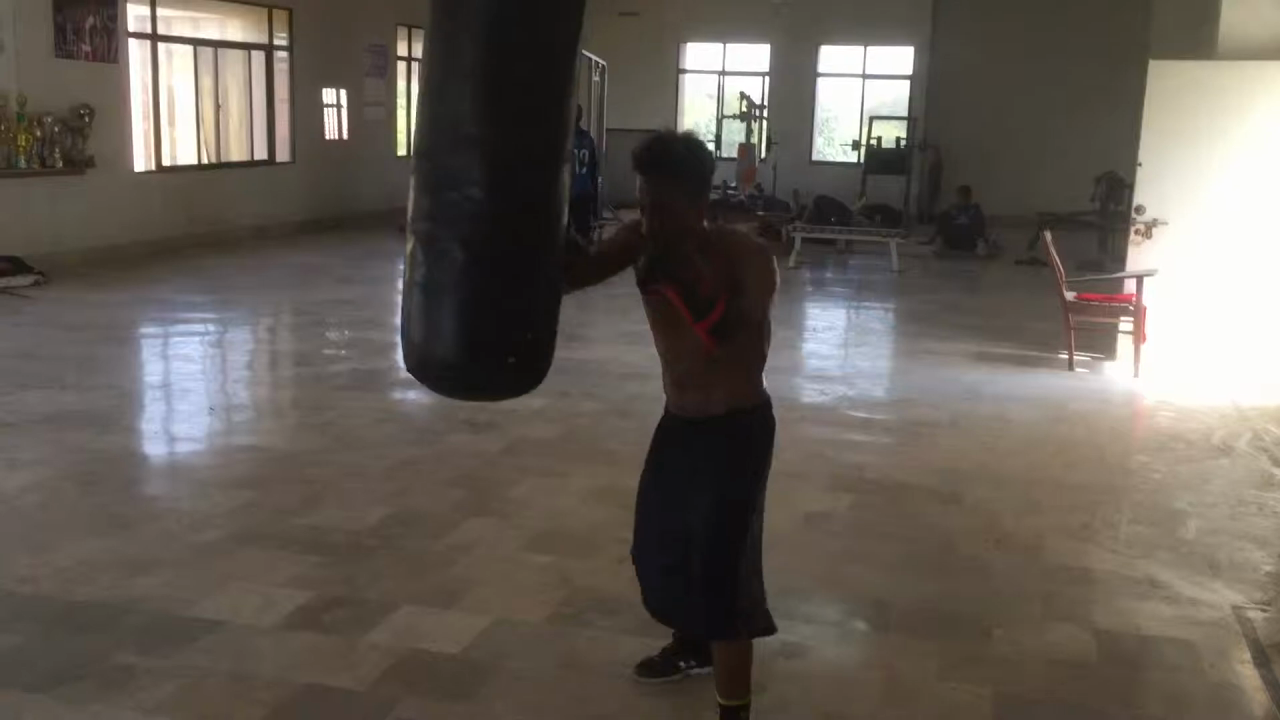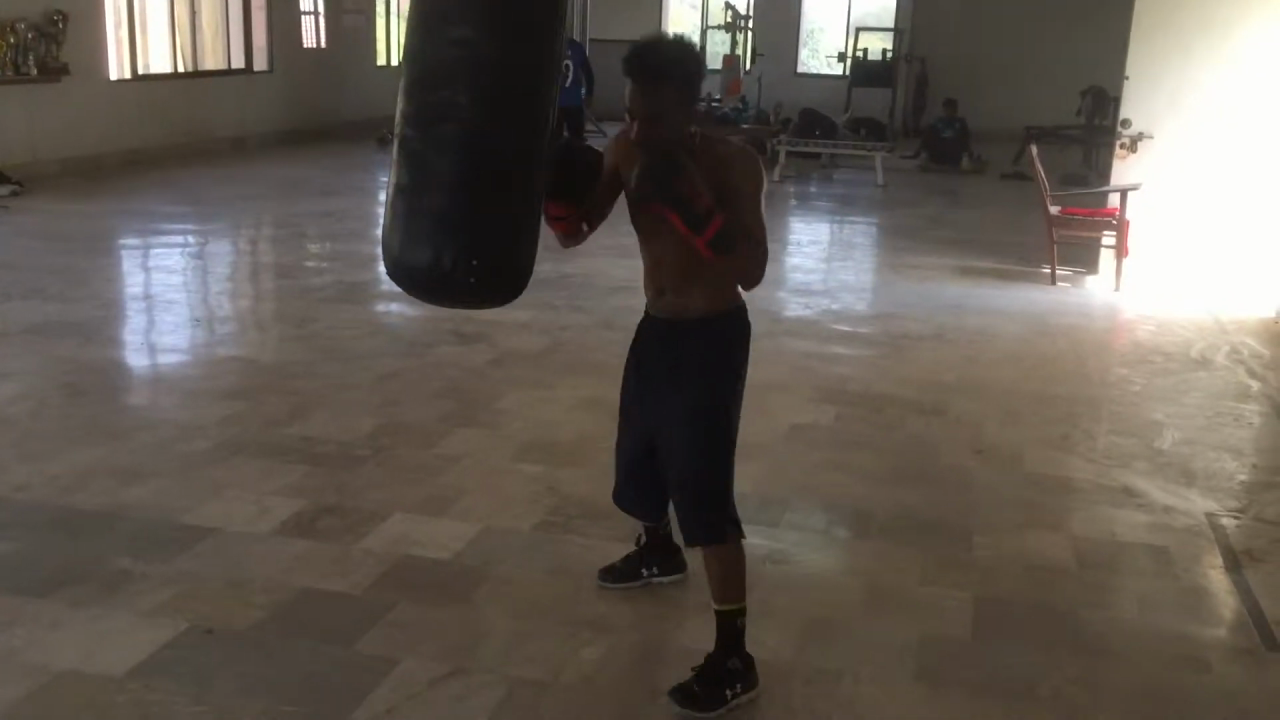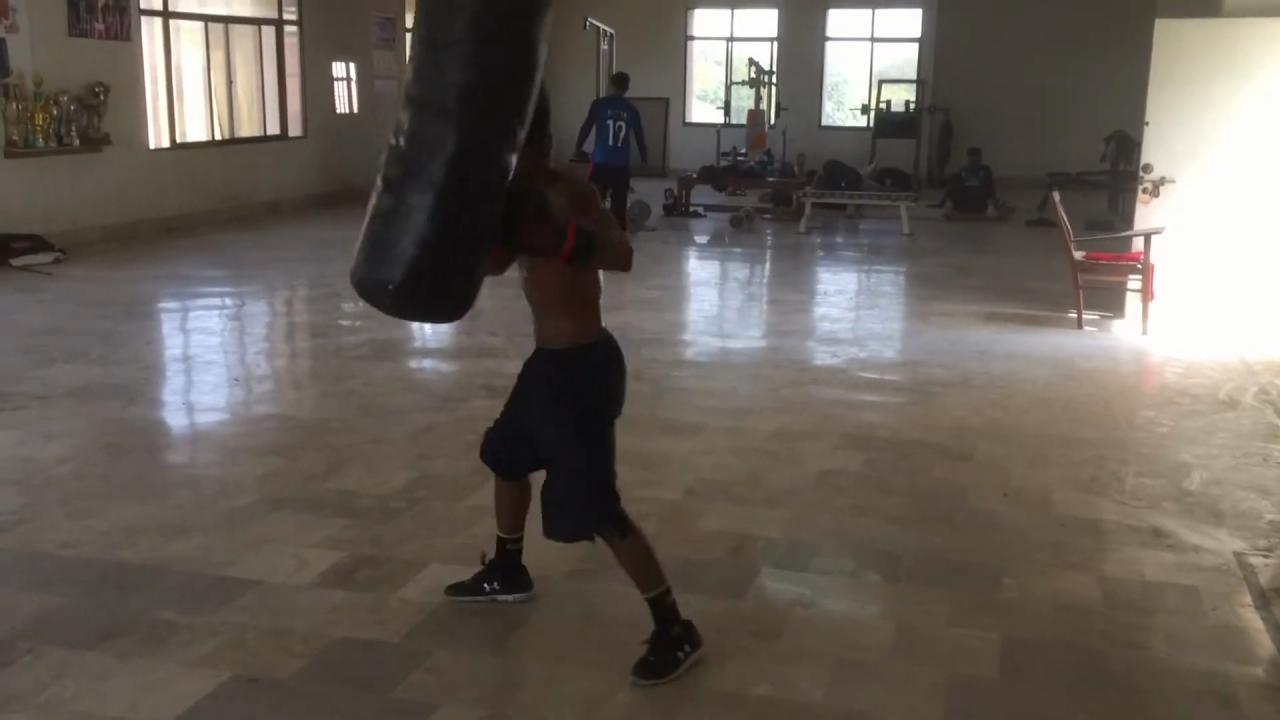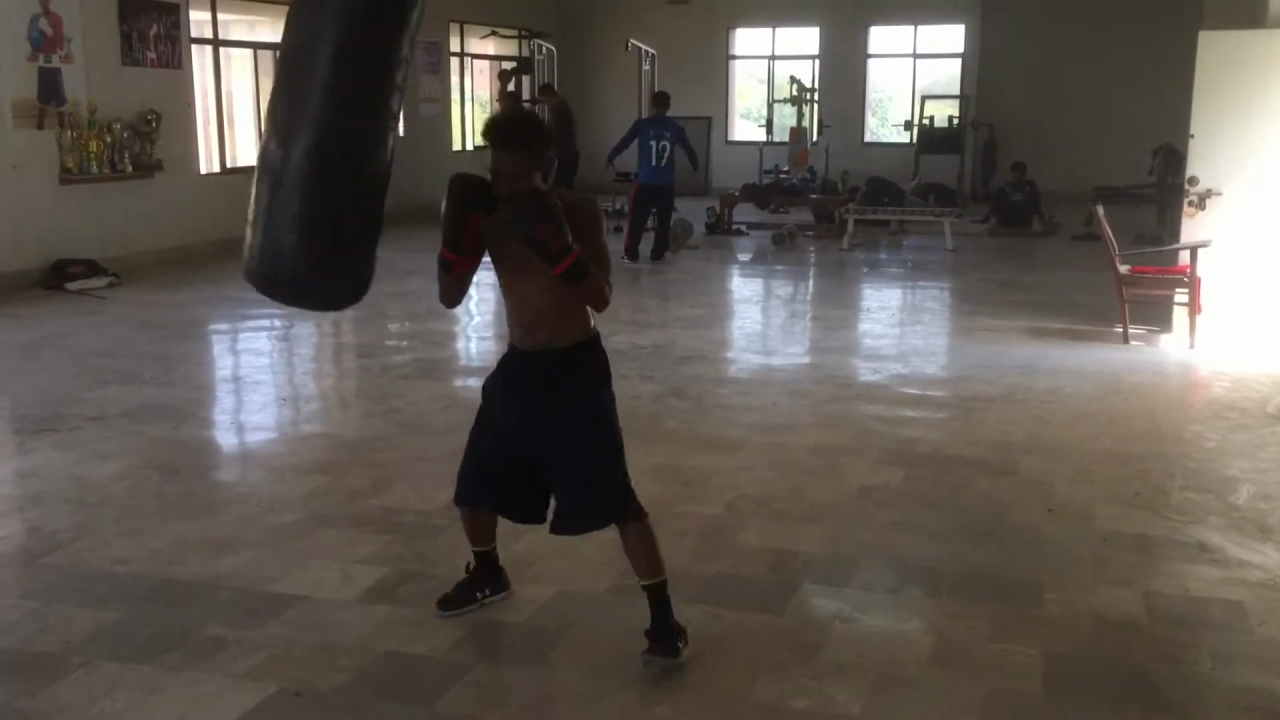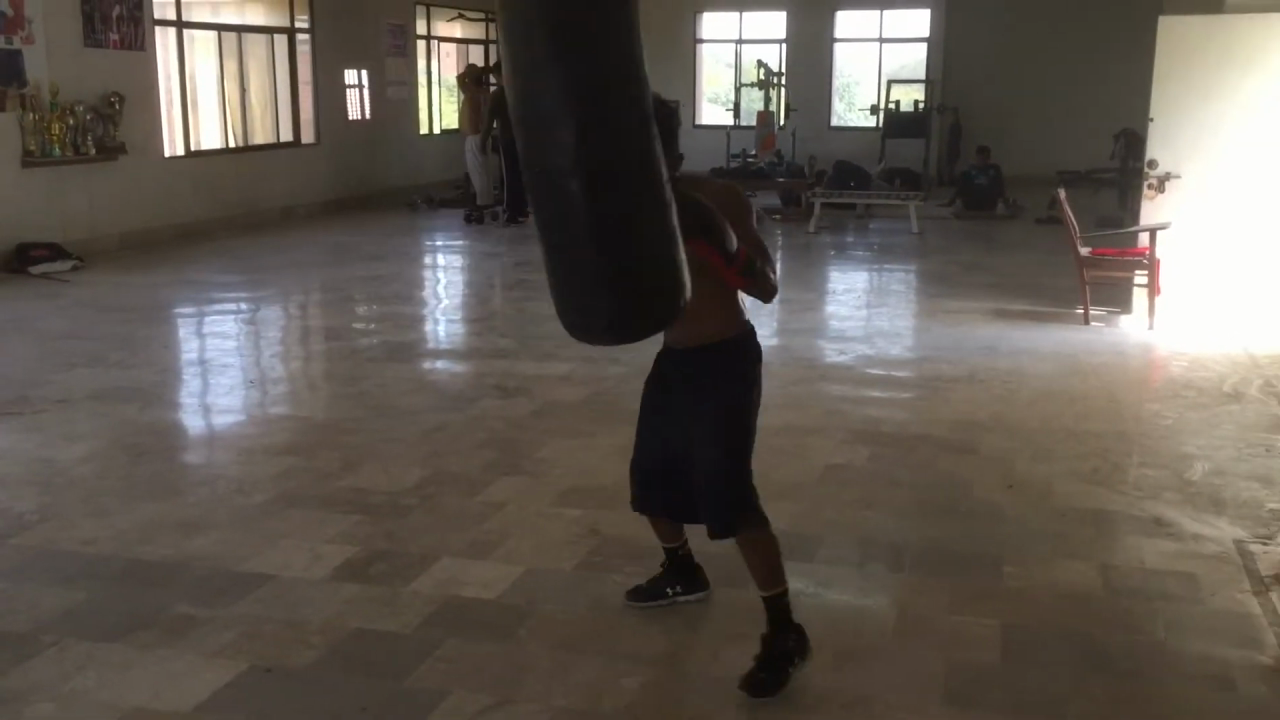
dt=1s
person 1, frame 1
left shoulder: (746, 257)
right shoulder: (641, 240)
left elbow: (751, 360)
right elbow: (570, 275)
left wrist: (696, 289)
left hip: (736, 433)
right hip: (677, 425)
left knee: (720, 586)
right knee: (657, 555)
right ankle: (692, 644)
person 1, frame 2
left shoulder: (733, 163)
right shoulder: (627, 151)
left elbow: (750, 272)
right elbow: (574, 235)
left wrist: (695, 205)
left hip: (715, 339)
right hip: (655, 332)
left knee: (705, 495)
right knee: (640, 460)
left ankle: (732, 659)
right ankle: (658, 551)
person 1, frame 3
left shoulder: (570, 195)
right shoulder: (515, 198)
left elbow: (621, 256)
right elbow: (495, 264)
left wrist: (547, 238)
right wrist: (504, 239)
left hip: (586, 368)
right hip: (549, 359)
left knee: (593, 507)
right knee: (505, 457)
left ankle: (673, 629)
right ankle: (507, 571)
person 1, frame 4
left shoulder: (578, 211)
right shoulder: (485, 215)
left elbow: (601, 298)
right elbow: (449, 298)
left wrist: (559, 244)
right wrist: (456, 232)
left hip: (576, 366)
right hip: (517, 366)
left knee: (613, 496)
right knee: (475, 485)
left ankle: (665, 622)
right ankle: (487, 575)
person 1, frame 5
left shoulder: (722, 198)
left elbow: (767, 287)
left wrist: (712, 239)
left hip: (726, 360)
right hip: (673, 359)
left knee: (733, 499)
right knee: (651, 480)
left ankle: (783, 633)
right ankle: (682, 572)
